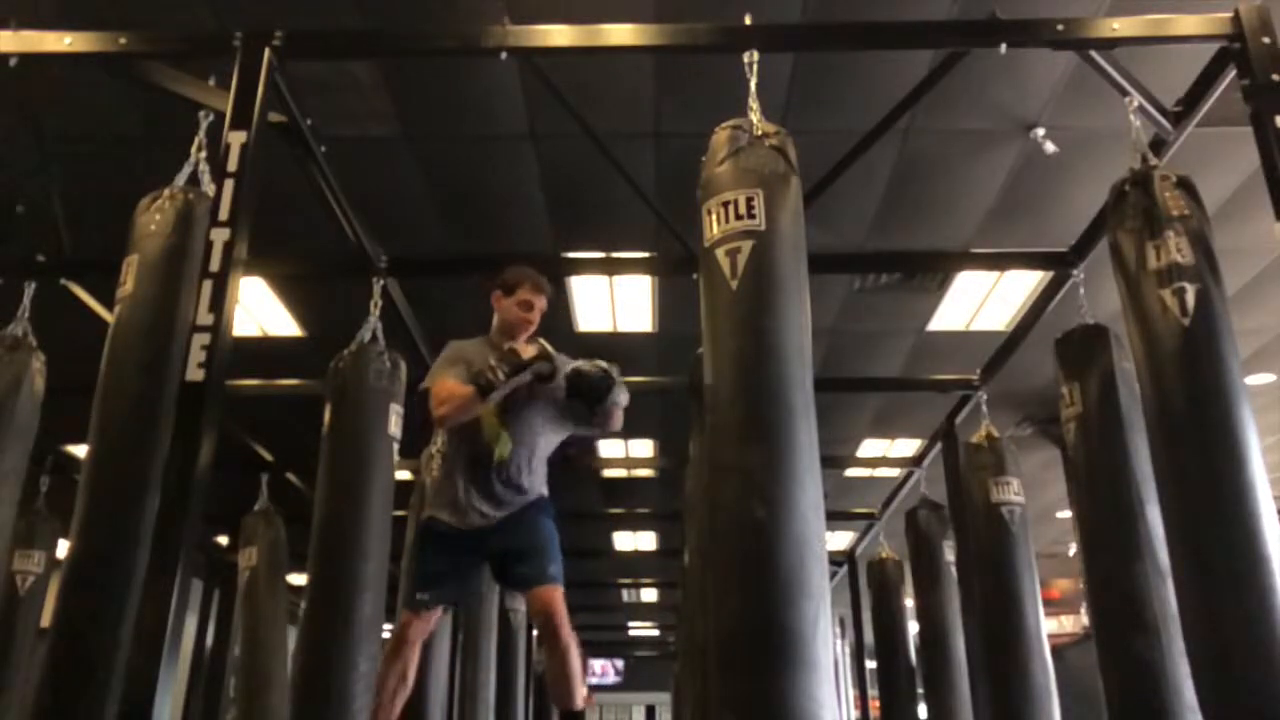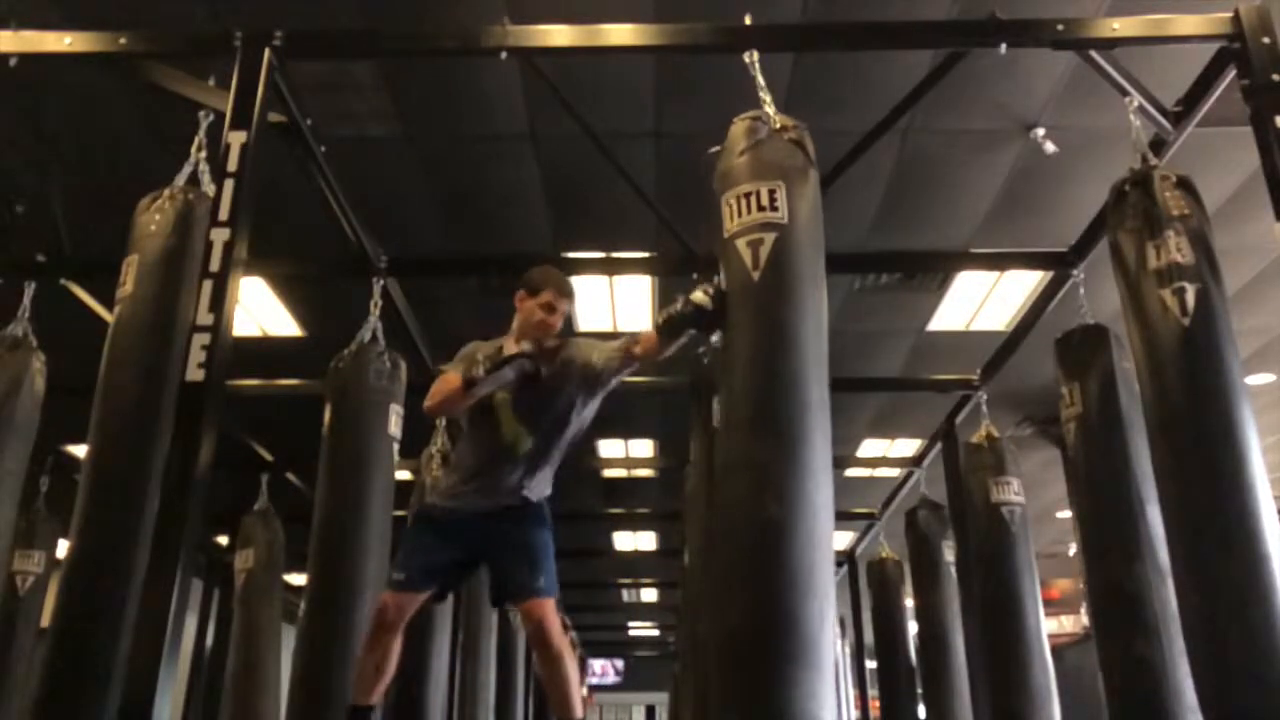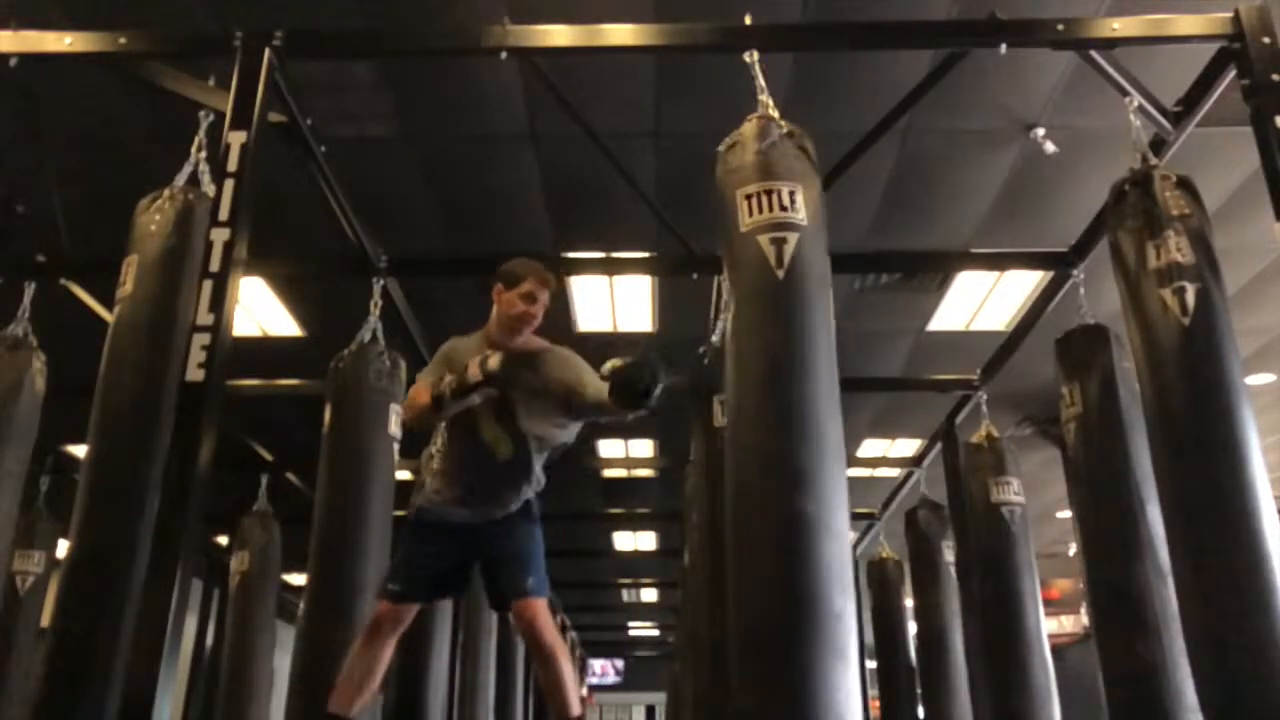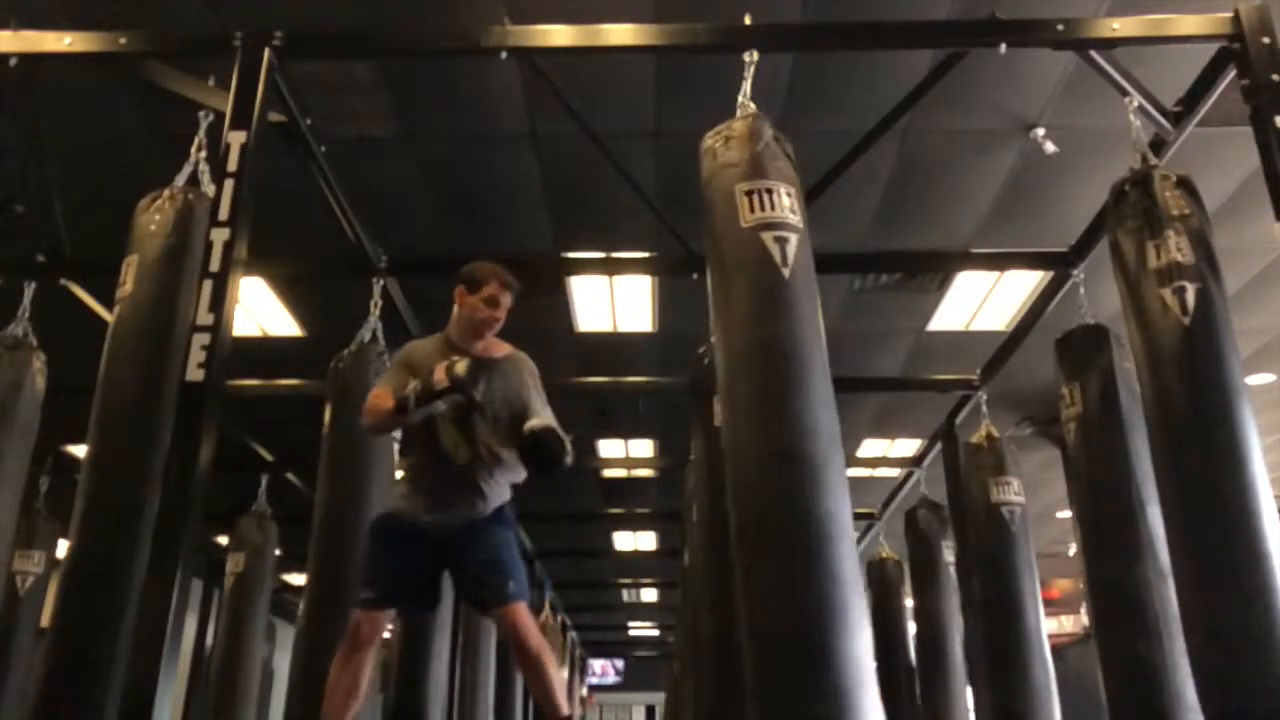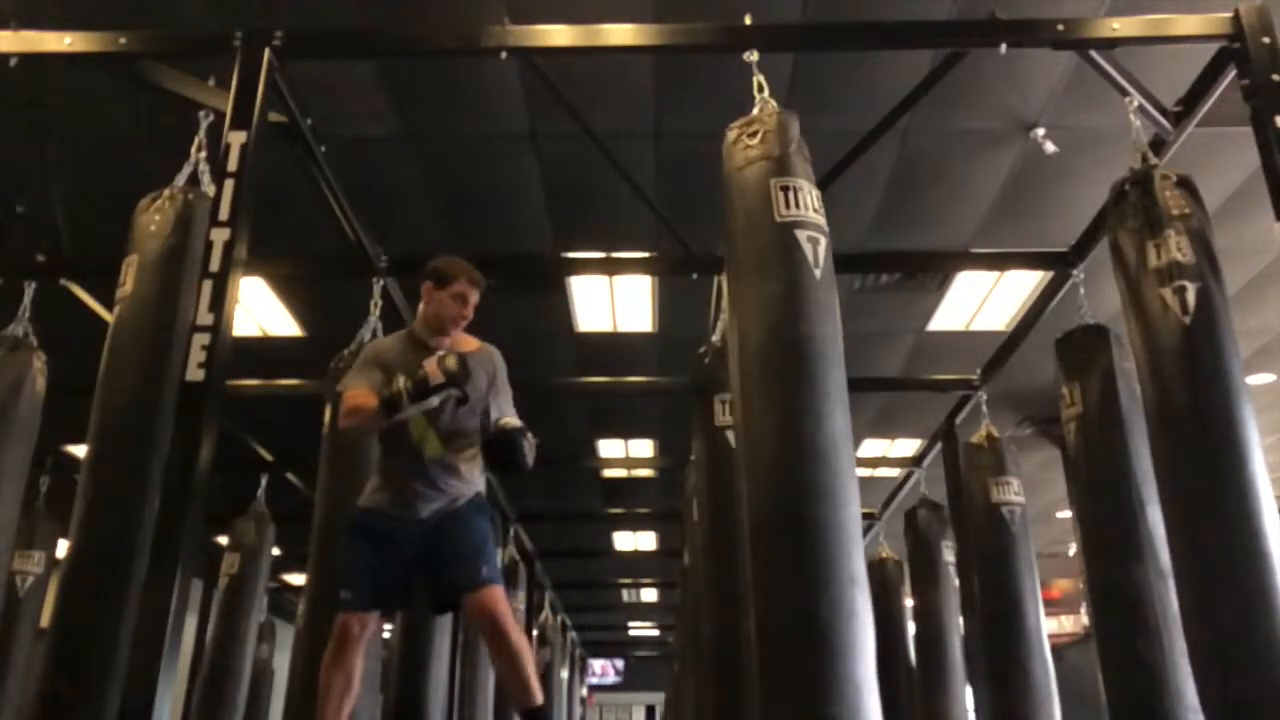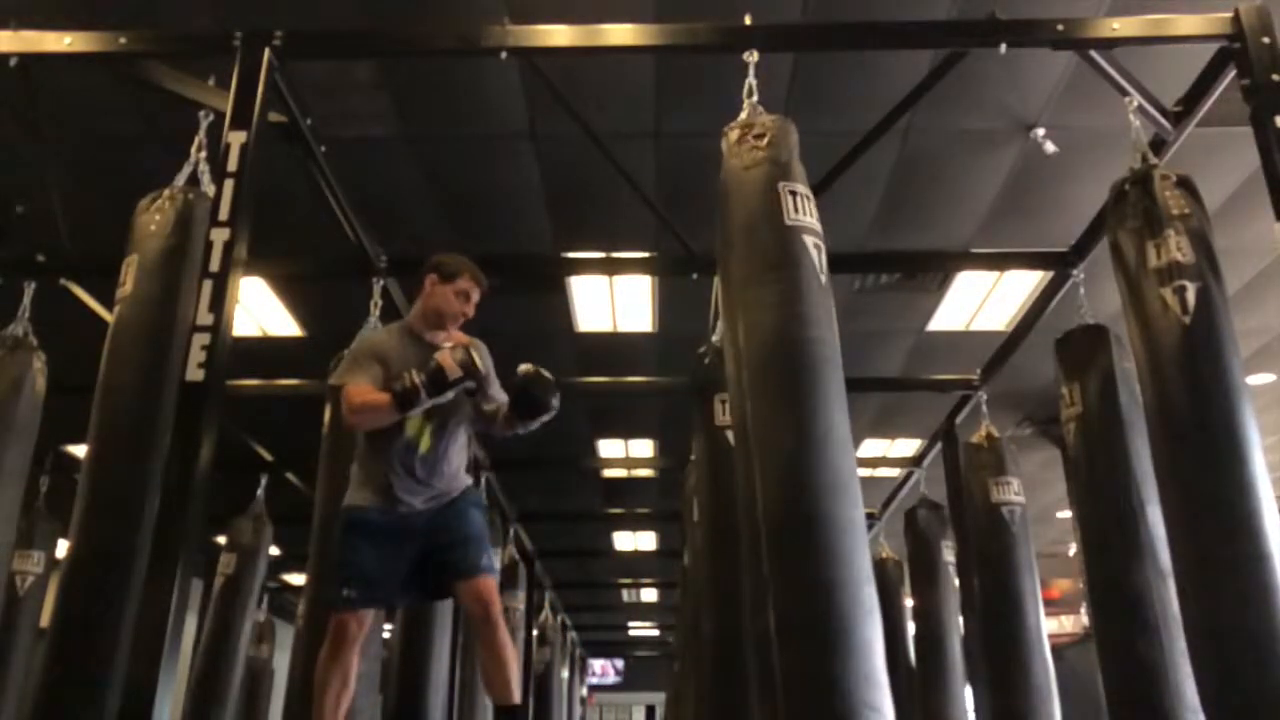
dt=0.3s
person 1, frame 1
left shoulder: (554, 367)
right shoulder: (460, 354)
left elbow: (609, 422)
right elbow: (443, 410)
left wrist: (609, 389)
right wrist: (508, 372)
left hip: (522, 508)
right hip: (453, 512)
left knee: (552, 615)
right knee: (411, 628)
person 1, frame 2
left shoulder: (581, 358)
right shoulder: (478, 353)
left elbow: (648, 346)
right elbow: (434, 405)
left wrist: (691, 312)
right wrist: (492, 371)
left hip: (519, 508)
right hip: (452, 503)
left knee: (543, 624)
right knee: (390, 612)
person 1, frame 3
left shoulder: (555, 362)
right shoulder: (456, 351)
left elbow: (610, 401)
right elbow: (411, 414)
left wrist: (632, 389)
right wrist: (460, 388)
left hip: (508, 512)
right hip: (442, 509)
left knee: (536, 623)
right knee: (386, 620)
person 1, frame 4
left shoulder: (518, 366)
right shoulder: (416, 355)
left elbow: (541, 433)
right elbow: (372, 418)
left wrist: (549, 445)
right wrist: (426, 394)
left hip: (483, 516)
right hip: (415, 515)
left knee: (520, 628)
right knee: (363, 628)
person 1, frame 5
left shoulder: (487, 359)
right shoulder: (383, 353)
left elbow: (503, 426)
right elbow: (350, 417)
left wrist: (513, 442)
right wrist: (414, 391)
left hip: (457, 508)
right hip: (387, 510)
left knee: (494, 615)
right knee: (350, 629)
person 1, frame 6
left shoulder: (473, 353)
right shoulder: (375, 345)
left elbow: (498, 422)
right elbow: (354, 411)
left wrist: (531, 404)
right wrist: (428, 384)
left hip: (448, 501)
right hip: (377, 507)
left knee: (486, 606)
right knee: (347, 626)
